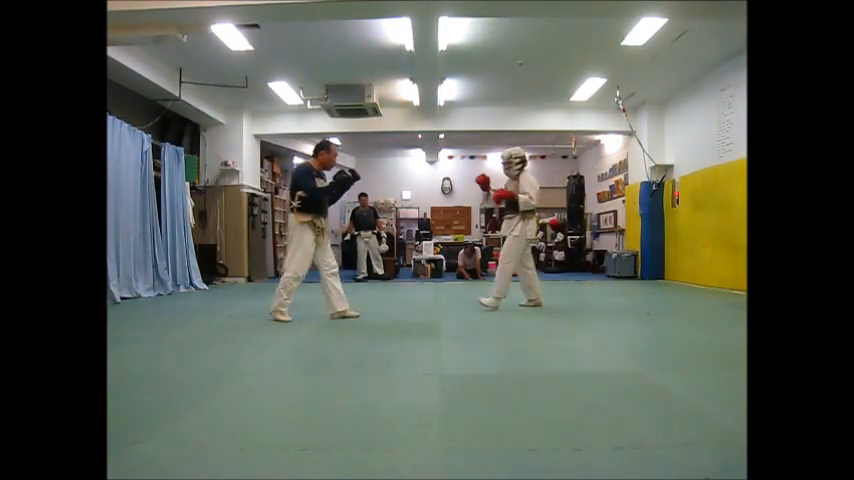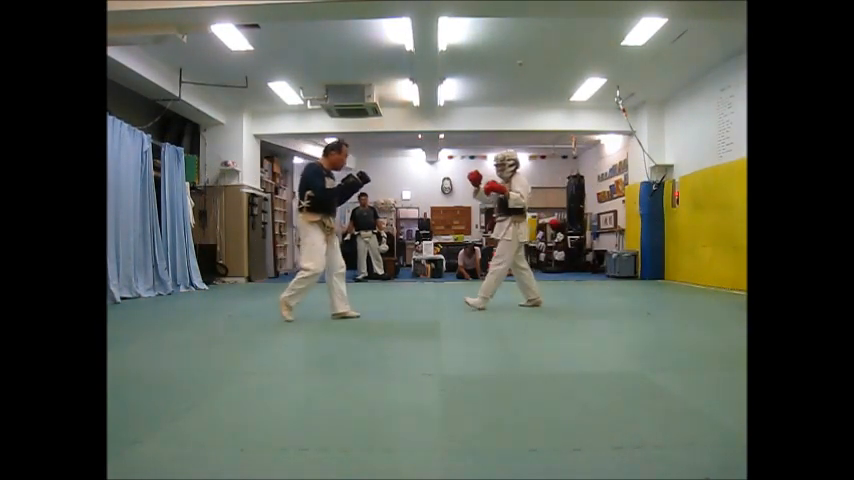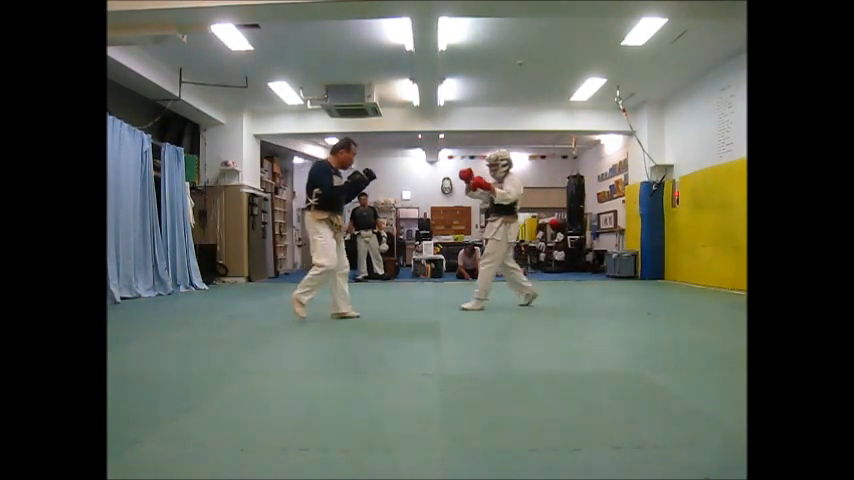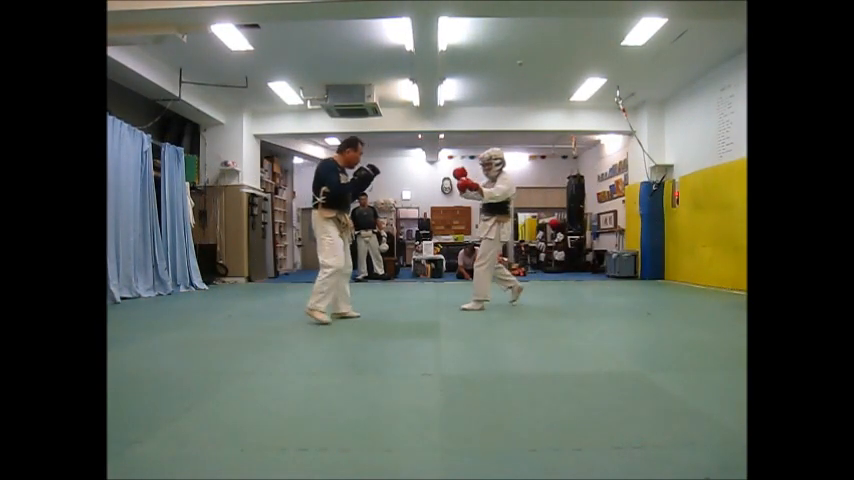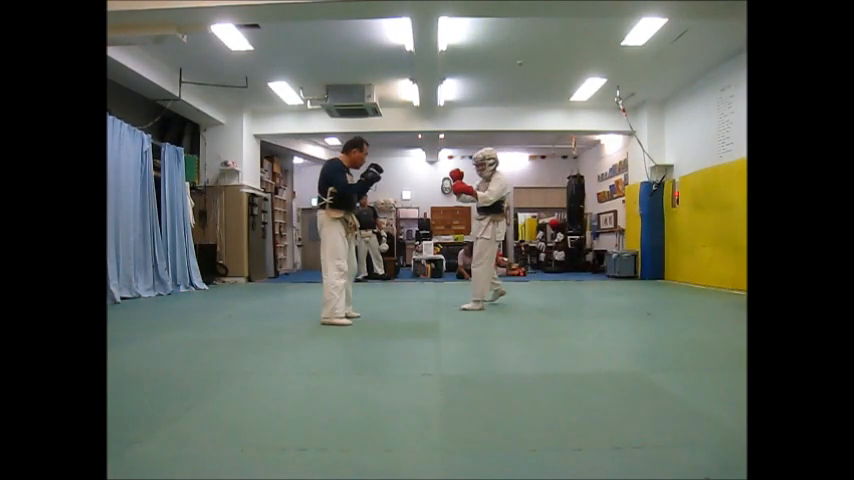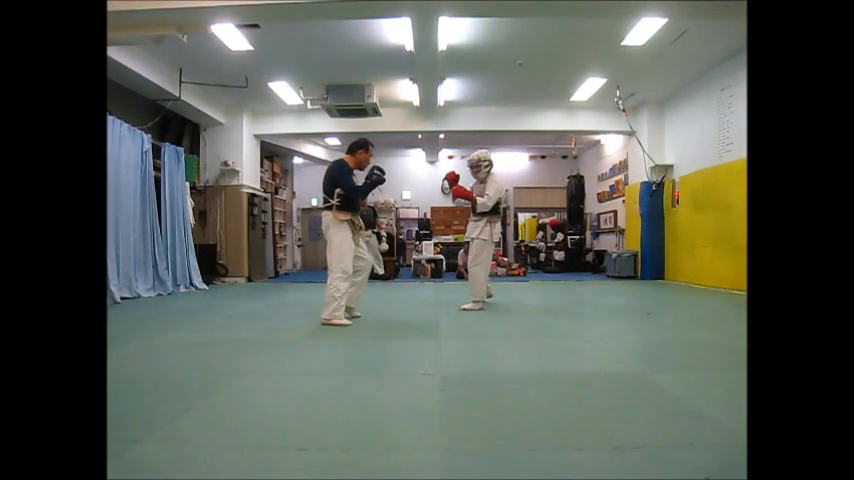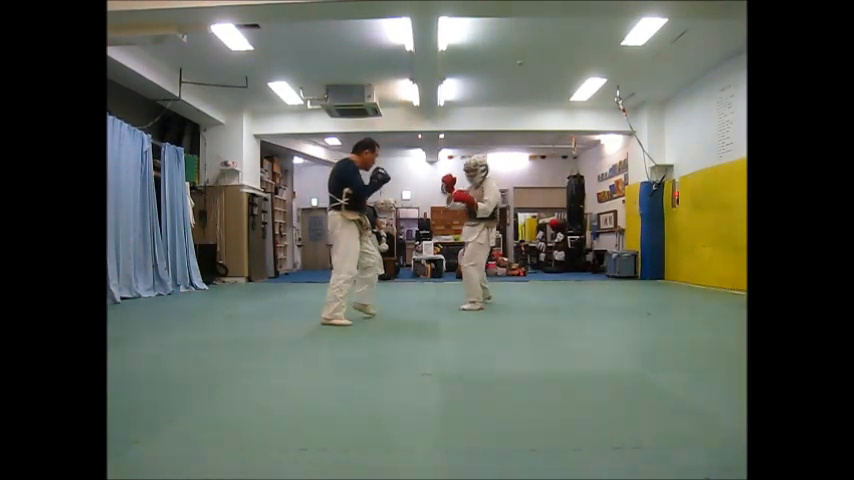
dt=0.1s
person 1, frame 1
left shoulder: (319, 174)
right shoulder: (303, 171)
left elbow: (326, 200)
right elbow: (314, 194)
left wrist: (344, 185)
right wrist: (337, 182)
left hip: (317, 225)
right hip: (302, 224)
left knee: (330, 267)
right knee: (296, 269)
left ankle: (340, 308)
right ankle: (279, 309)
person 1, frame 2
left shoulder: (328, 174)
right shoulder: (312, 169)
left elbow: (336, 201)
right elbow: (322, 195)
left wrist: (354, 187)
right wrist: (345, 186)
left hip: (326, 225)
right hip: (311, 223)
left knee: (337, 268)
right knee: (314, 267)
left ankle: (341, 309)
right ankle: (287, 300)
person 1, frame 3
left shoulder: (335, 172)
right shoulder: (320, 167)
left elbow: (343, 199)
right elbow: (329, 193)
left wrist: (360, 184)
right wrist: (352, 182)
left hip: (333, 223)
right hip: (318, 221)
left knee: (341, 267)
right knee: (326, 264)
left ankle: (341, 308)
right ankle: (300, 297)
person 1, frame 4
left shoulder: (341, 169)
right shoulder: (327, 165)
left elbow: (348, 196)
right elbow: (337, 190)
left wrist: (365, 181)
right wrist: (358, 180)
left hip: (340, 221)
right hip: (325, 219)
left knee: (345, 267)
right knee: (334, 264)
left ankle: (341, 308)
right ankle: (316, 306)
person 1, frame 5
left shoulder: (343, 169)
right shoulder: (333, 165)
left elbow: (352, 195)
right elbow: (344, 191)
left wrist: (366, 180)
right wrist: (366, 180)
left hip: (343, 221)
right hip: (331, 220)
left knee: (348, 267)
right knee: (336, 267)
left ankle: (343, 308)
right ankle: (331, 314)
person 1, frame 6
left shoulder: (347, 169)
right shoulder: (339, 167)
left elbow: (355, 196)
right elbow: (352, 193)
left wrist: (370, 182)
right wrist: (371, 183)
left hip: (349, 223)
right hip: (337, 222)
left knee: (364, 262)
right knee: (340, 270)
left ankle: (347, 305)
right ankle: (331, 314)
person 1, frame 7
left shoulder: (350, 167)
right shoulder: (347, 166)
left elbow: (358, 195)
right elbow: (362, 192)
left wrist: (373, 181)
right wrist: (379, 182)
left hip: (353, 222)
right hip: (344, 221)
left knee: (372, 261)
right knee: (345, 270)
left ankle: (362, 301)
right ankle: (331, 314)
person 2, frame 1
left shoulder: (527, 178)
right shoulder: (511, 181)
left elbow: (530, 201)
right elbow: (499, 200)
left wrist: (510, 194)
left hip: (522, 224)
right hip: (514, 224)
left knee: (506, 261)
right knee: (524, 263)
left ankle: (495, 299)
right ankle: (535, 298)
person 2, frame 2
left shoulder: (519, 180)
right shoulder: (504, 182)
left elbow: (520, 200)
right elbow: (486, 198)
left wrist: (502, 190)
right wrist: (477, 185)
left hip: (514, 227)
right hip: (506, 226)
left knee: (498, 264)
right knee: (519, 264)
left ankle: (482, 299)
right ankle: (533, 297)
person 2, frame 3
left shoulder: (512, 181)
right shoulder: (497, 182)
left elbow: (507, 196)
right elbow: (477, 194)
left wrist: (486, 186)
right wrist: (469, 182)
left hip: (504, 227)
right hip: (497, 226)
left knee: (487, 262)
right knee: (506, 263)
left ankle: (479, 301)
right ankle: (528, 291)
person 2, frame 4
left shoulder: (505, 180)
right shoulder: (490, 182)
left elbow: (495, 194)
right elbow: (471, 194)
left wrist: (475, 186)
right wrist: (463, 182)
left hip: (497, 226)
right hip: (490, 225)
left knee: (483, 263)
right knee: (491, 263)
left ankle: (478, 301)
right ankle: (514, 286)
person 2, frame 5
left shoulder: (499, 180)
right shoulder: (484, 181)
left elbow: (488, 197)
right elbow: (466, 198)
left wrist: (469, 190)
right wrist: (458, 183)
left hip: (492, 225)
right hip: (483, 225)
left knee: (480, 263)
right knee: (483, 261)
left ankle: (478, 301)
right ankle: (496, 288)
person 2, frame 6
left shoulder: (494, 182)
right shoulder: (477, 184)
left elbow: (487, 203)
right elbow: (461, 200)
left wrist: (468, 195)
right wrist: (455, 186)
left hip: (487, 227)
right hip: (477, 226)
left knee: (477, 263)
right knee: (478, 262)
left ankle: (477, 301)
right ankle: (485, 291)
person 2, frame 7
left shoulder: (491, 187)
right shoulder: (471, 188)
left elbow: (486, 209)
right elbow: (454, 205)
left wrist: (470, 201)
right wrist: (450, 191)
left hip: (483, 231)
right hip: (471, 230)
left knee: (468, 264)
right knee: (475, 264)
left ankle: (475, 301)
right ankle: (484, 294)
